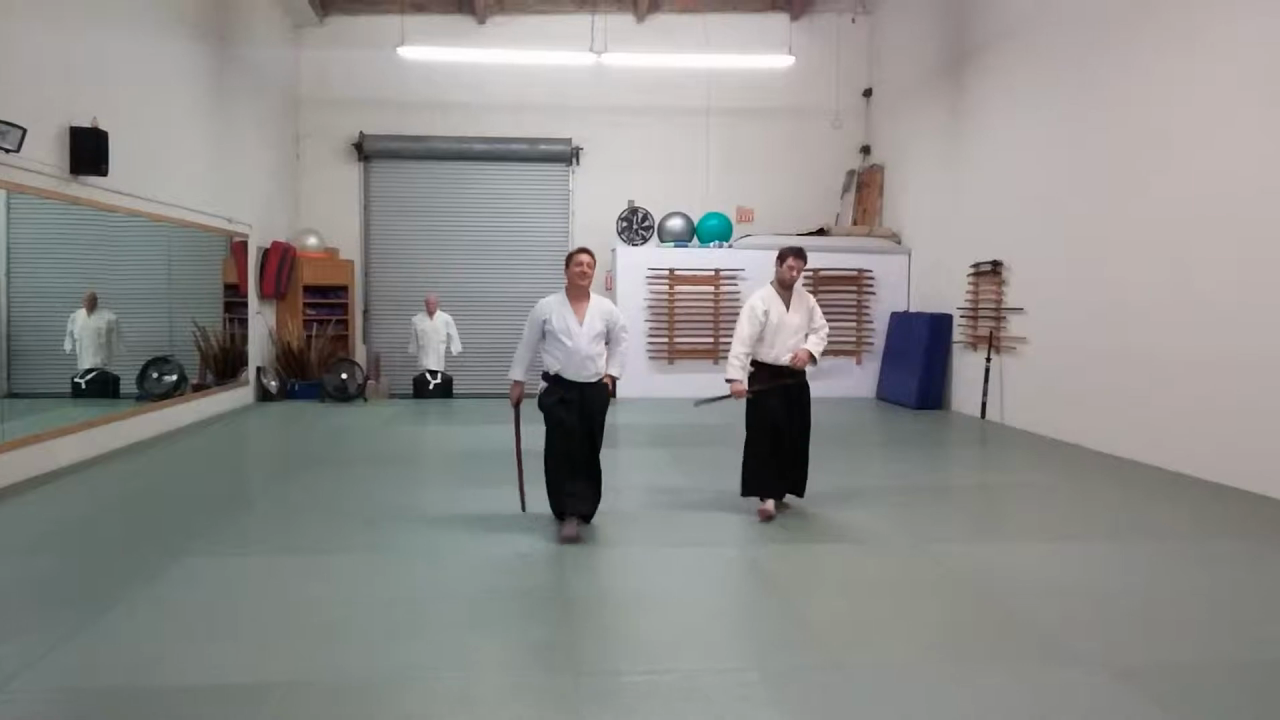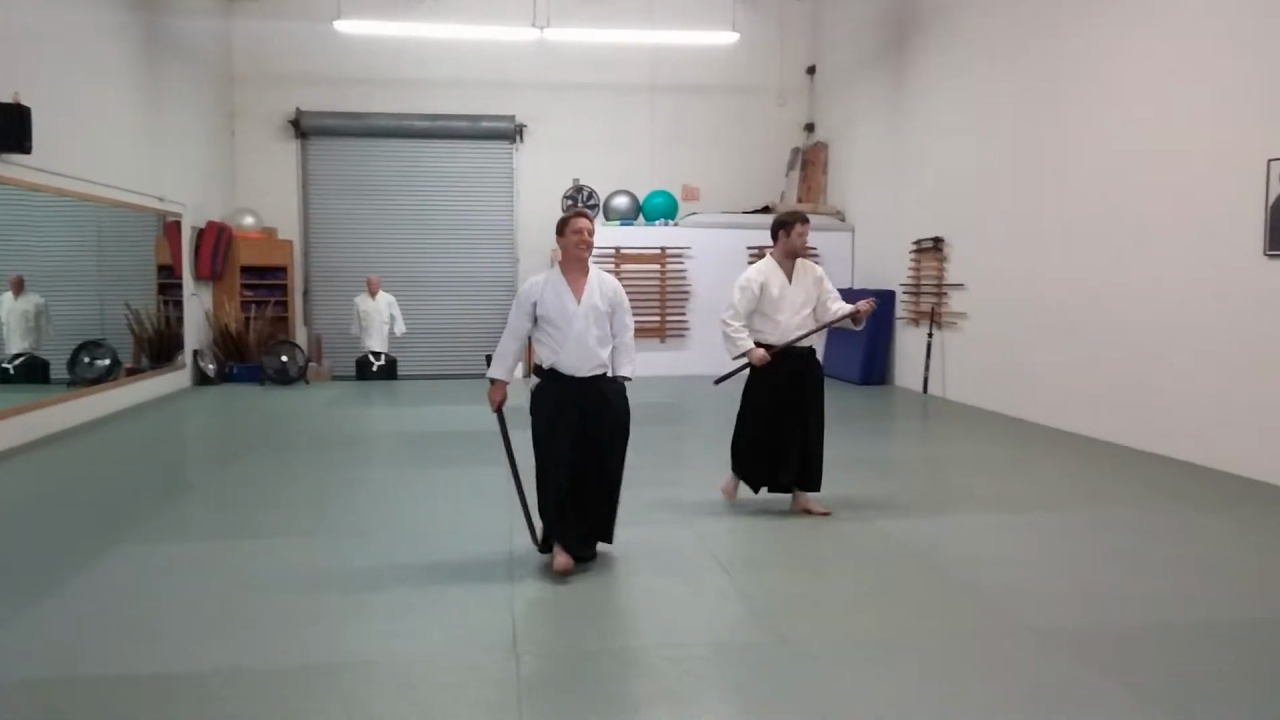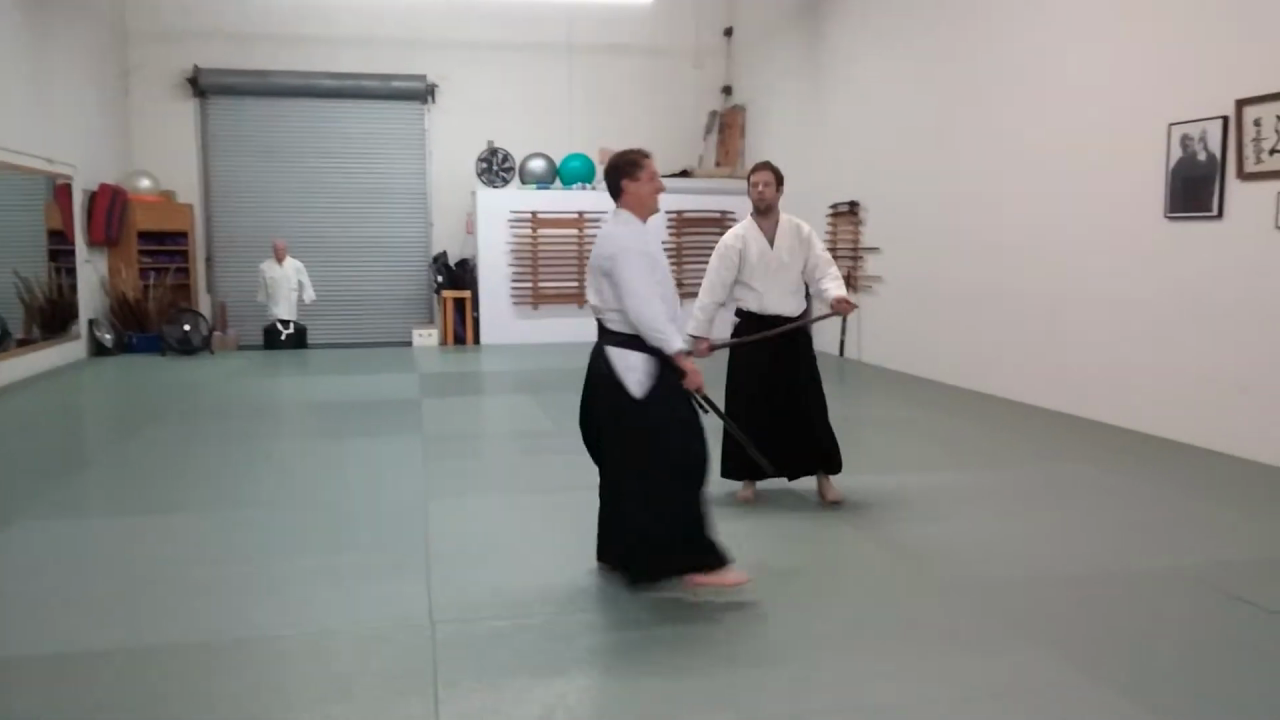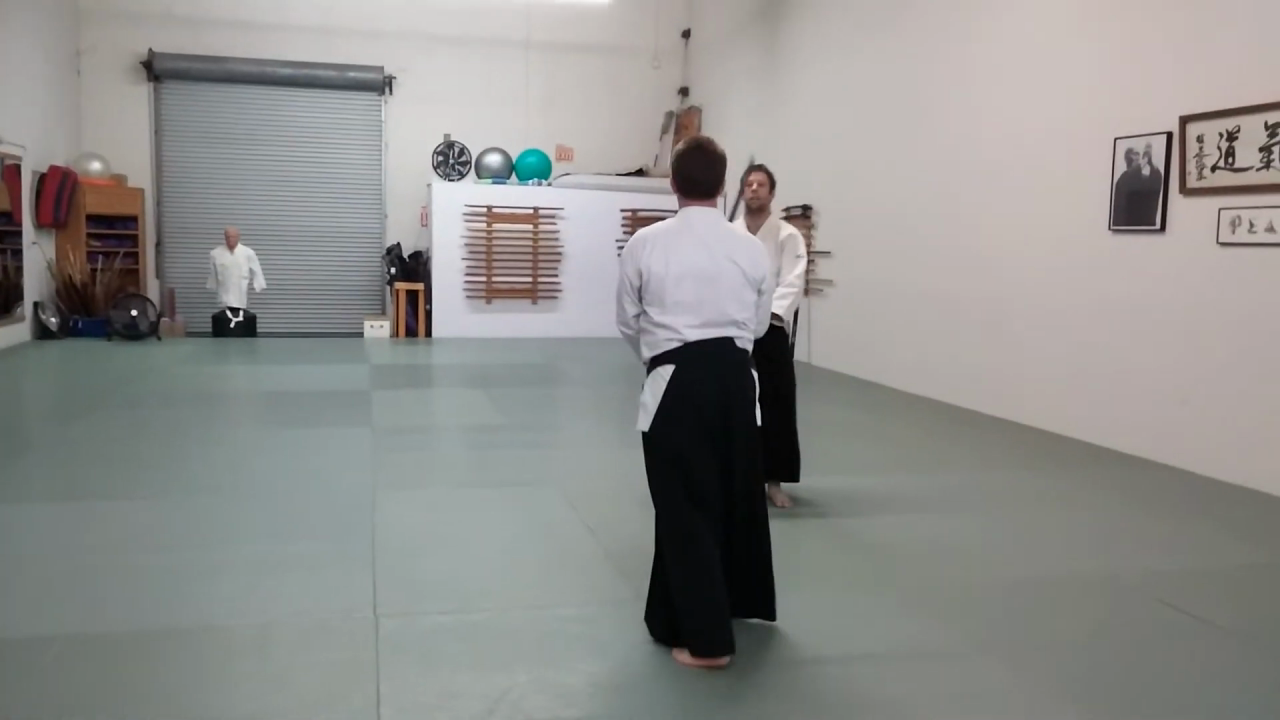
dt=1s
person 1, frame 1
left shoulder: (606, 308)
right shoulder: (546, 307)
left elbow: (619, 342)
right elbow: (528, 345)
left wrist: (610, 375)
right wrist: (518, 381)
left hip: (593, 391)
right hip: (559, 390)
left knee: (588, 452)
right knee: (562, 452)
left ankle: (578, 509)
right ankle: (571, 514)
person 1, frame 2
left shoulder: (610, 286)
right shoulder: (537, 287)
left elbow: (624, 336)
right elbow: (514, 335)
left wrist: (620, 380)
right wrist: (499, 380)
left hip: (599, 389)
right hip: (555, 390)
left knee: (602, 469)
right knee: (558, 471)
left ankle: (581, 537)
right ankle: (562, 545)
person 1, frame 3
left shoulder: (614, 234)
right shoulder: (630, 237)
right elbow: (643, 308)
left wrist: (673, 352)
right wrist: (682, 357)
left hip: (614, 359)
right hip: (632, 361)
left knee: (627, 458)
right knee: (671, 458)
left ankle: (624, 553)
right ankle: (693, 561)
person 1, frame 4
left shoulder: (646, 243)
right shoulder: (750, 247)
left elbow: (628, 322)
right elbow: (759, 321)
left hip: (677, 383)
right hip: (734, 377)
left knee: (685, 508)
right knee: (736, 494)
left ankle: (706, 638)
right ankle: (736, 601)
person 2, frame 1
left shoulder: (807, 300)
right shoulder: (759, 301)
left elbow: (820, 331)
right elbow: (741, 343)
left wrist: (808, 351)
right wrist: (735, 378)
left hip: (795, 378)
right hip: (765, 378)
left knee: (794, 439)
right knee: (765, 437)
left ankle: (777, 491)
right ankle: (767, 497)
person 2, frame 2
left shoulder: (814, 273)
right shoulder: (756, 275)
left elbow: (829, 309)
right elbow: (732, 319)
left wrist: (854, 312)
right wrist: (749, 350)
left hip: (805, 362)
right hip: (769, 362)
left knee: (807, 430)
right knee: (758, 425)
left ankle: (800, 493)
right ankle: (739, 473)
person 2, frame 3
left shoulder: (803, 233)
right shoulder: (736, 238)
left elbow: (822, 272)
right elbow: (714, 288)
left wrist: (836, 296)
right wrist: (700, 332)
left hip: (794, 332)
right hip: (753, 331)
left knee: (808, 405)
right knee: (749, 407)
left ankle: (821, 476)
right ankle: (748, 476)
person 2, frame 4
left shoulder: (787, 235)
left elbow: (791, 285)
left wrist: (765, 318)
left hip: (770, 335)
left knee: (776, 408)
left ankle: (774, 481)
